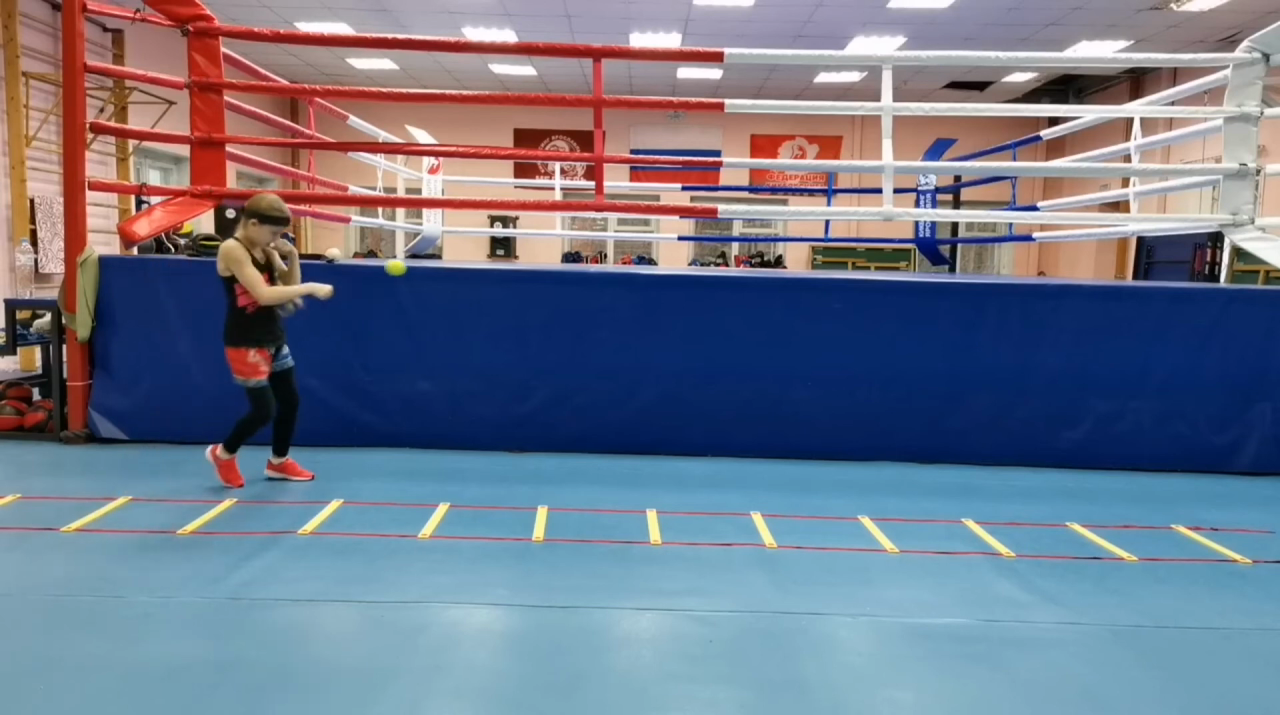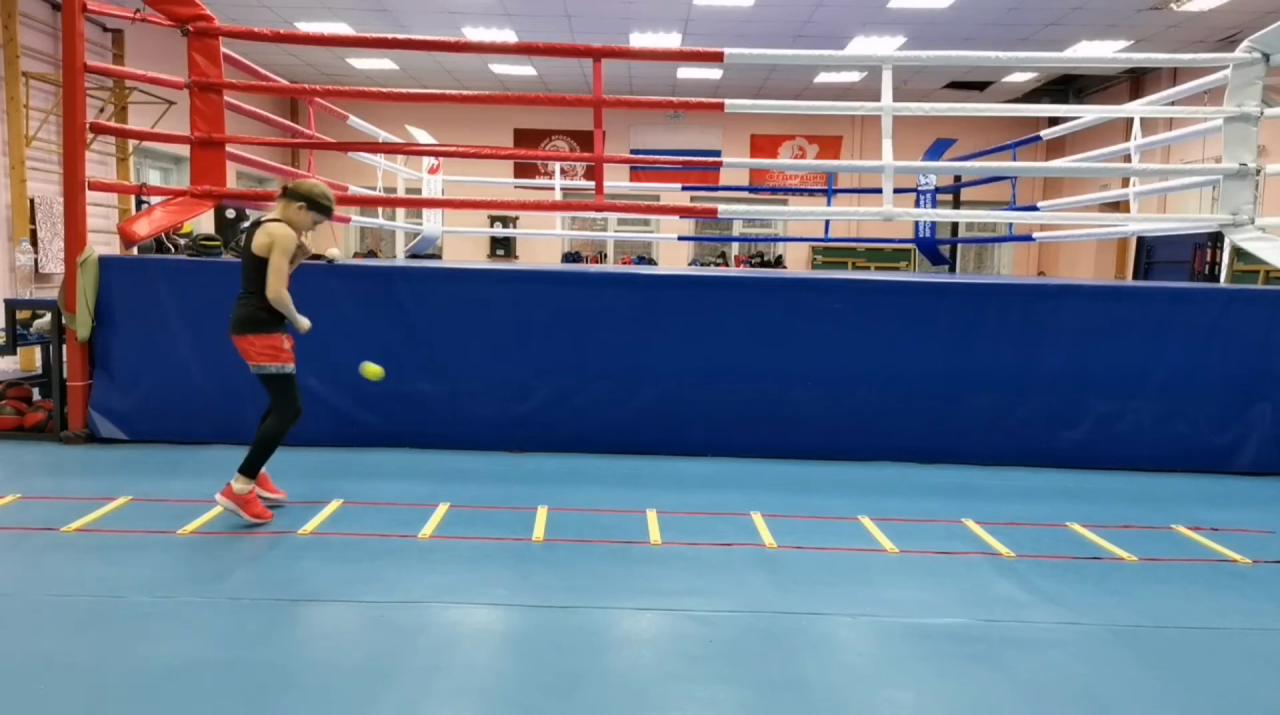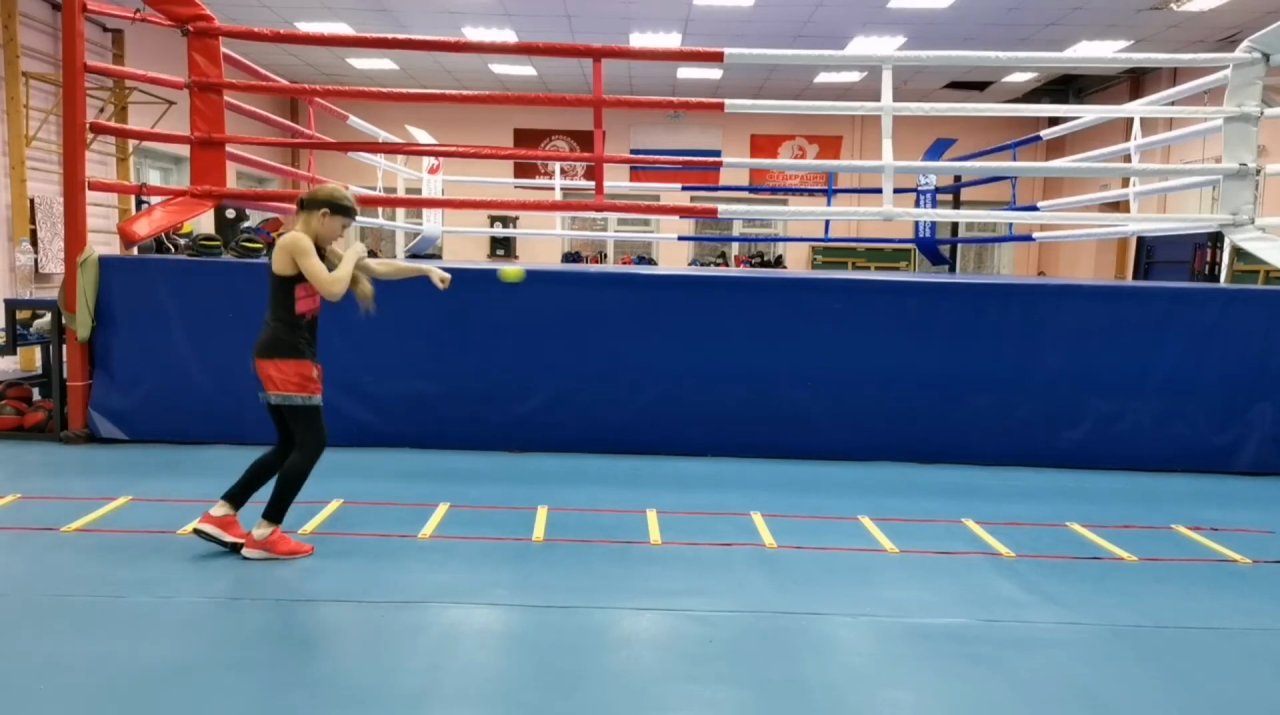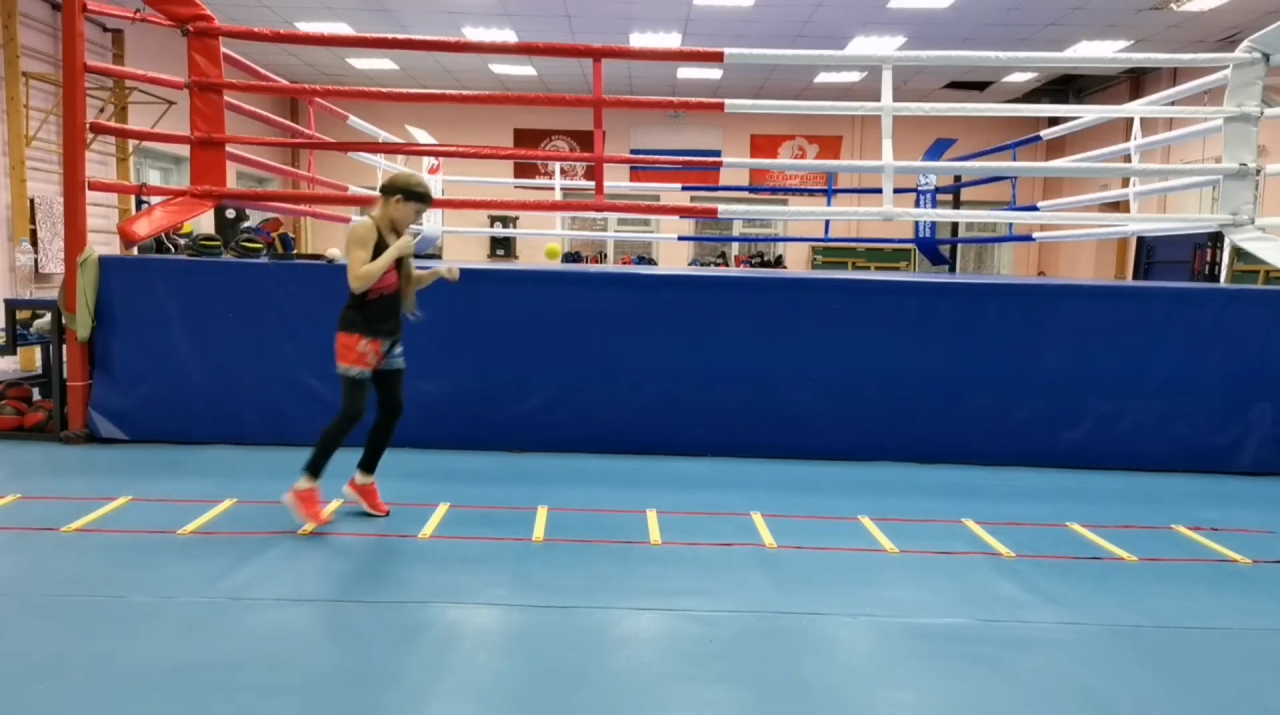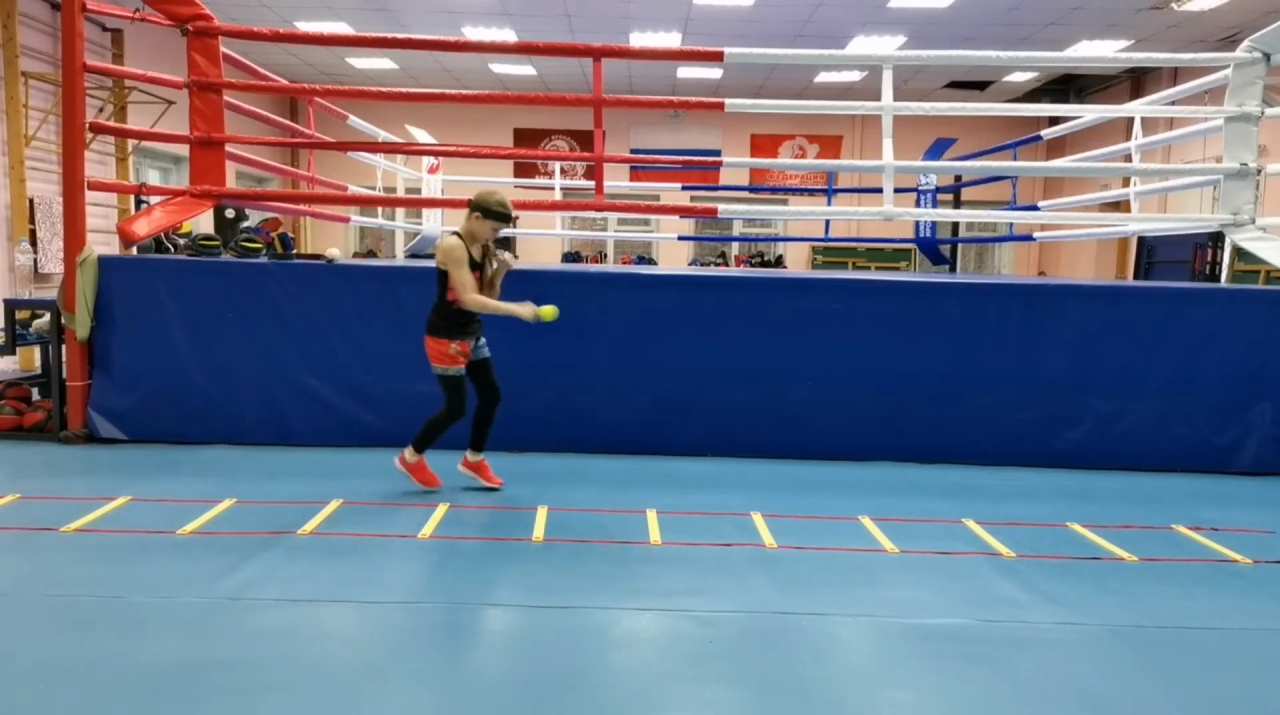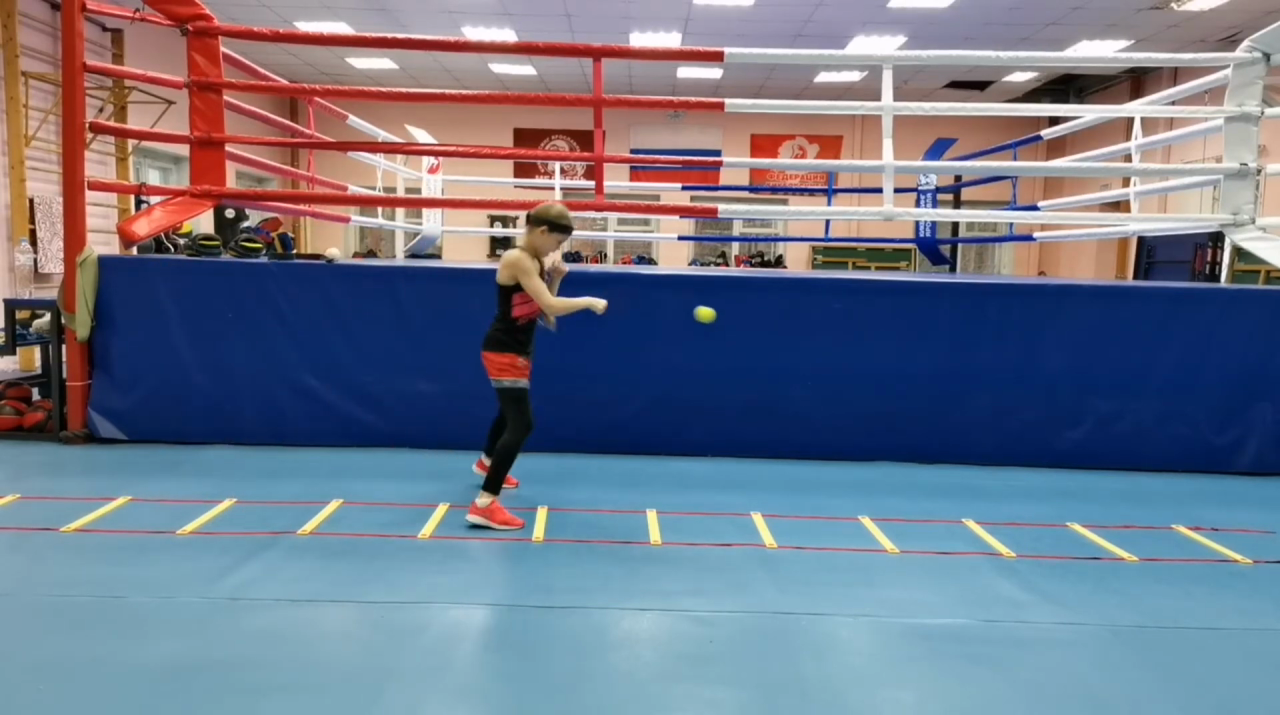
dt=0.5s
person 1, frame 1
left shoulder: (268, 250)
right shoulder: (232, 249)
left elbow: (289, 298)
right elbow: (265, 295)
left wrist: (289, 262)
right wrist: (313, 288)
left hip: (274, 339)
right hip: (246, 344)
left knee: (290, 400)
right knee: (262, 411)
left ankle: (280, 460)
right ankle: (222, 452)
person 1, frame 2
left shoulder: (264, 226)
right shoulder: (282, 233)
right elbow: (276, 293)
left wrist: (297, 257)
right wrist: (298, 320)
left hip: (252, 326)
right hip: (263, 329)
left knee: (280, 402)
right knee: (290, 409)
left ankle: (252, 475)
right ankle: (240, 487)
person 1, frame 3
left shoulder: (318, 249)
right shoulder: (294, 242)
left elbow: (370, 268)
right elbow: (332, 289)
left wrist: (423, 268)
right wrist: (350, 258)
left hip: (297, 357)
right hip: (285, 358)
left knee: (291, 445)
right knee: (309, 447)
left ankle: (220, 514)
right ankle: (262, 533)
person 1, frame 4
left shoulder: (396, 234)
right shoulder: (363, 228)
left elbow: (409, 283)
right elbow: (358, 282)
left wrist: (439, 271)
right wrist: (397, 251)
left hip: (388, 336)
right hip: (358, 333)
left knee: (392, 410)
right knee: (352, 412)
left ankle: (362, 482)
right ankle: (305, 487)
person 1, frame 5
left shoulder: (482, 247)
right shoulder: (452, 245)
left elbow: (484, 291)
right elbow: (471, 298)
left wrist: (501, 271)
right wrist: (515, 309)
left hip: (471, 333)
right hip: (445, 336)
left knee: (491, 396)
right knee: (456, 407)
left ankle: (473, 460)
right ankle: (411, 458)
person 1, frame 6
left shoulder: (535, 259)
right shoulder: (517, 259)
left elbow: (543, 308)
right elbow: (549, 307)
left wrist: (555, 278)
right wrist: (589, 301)
left hip: (518, 351)
right hip: (503, 352)
left knee: (512, 415)
right knee: (521, 424)
left ankle: (487, 463)
right ankle: (484, 503)
